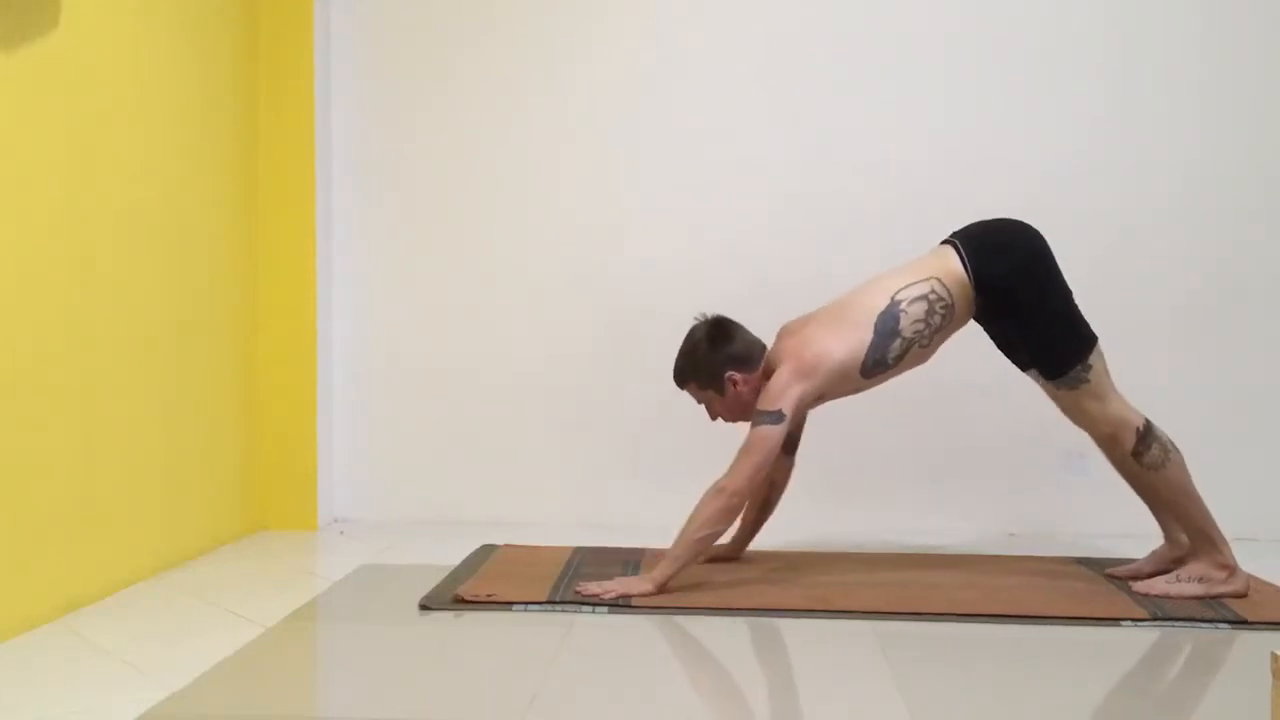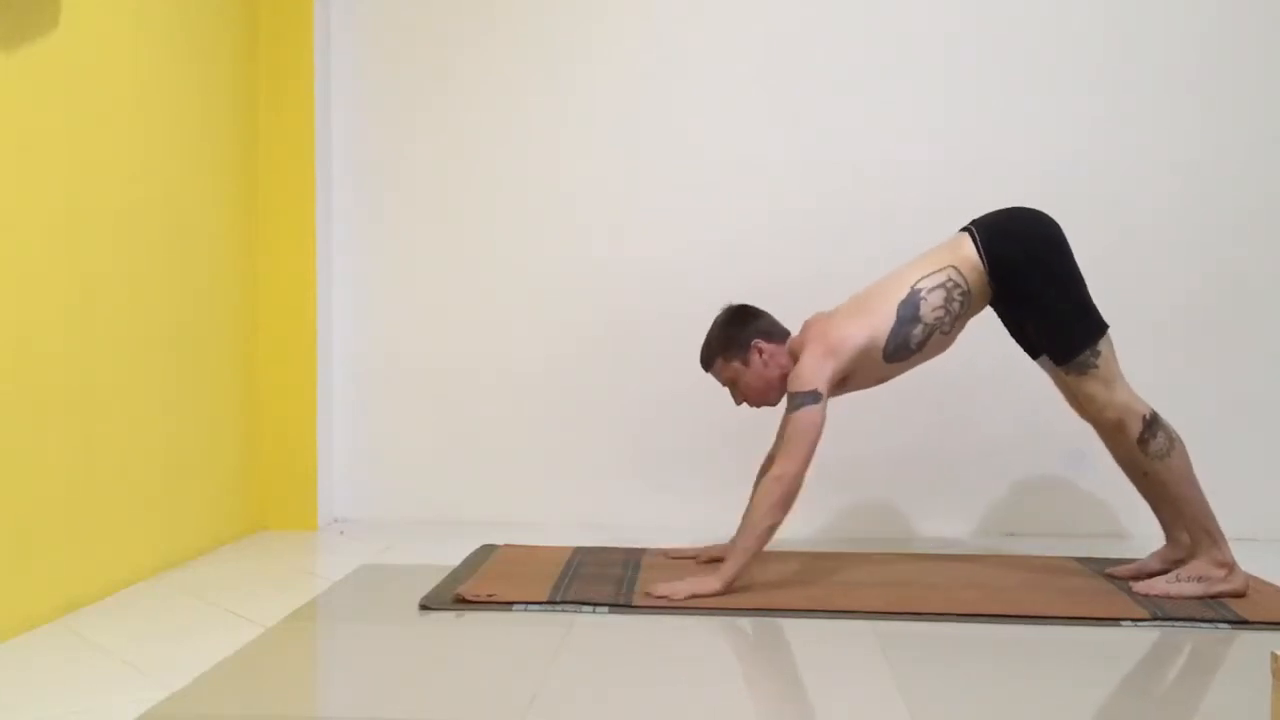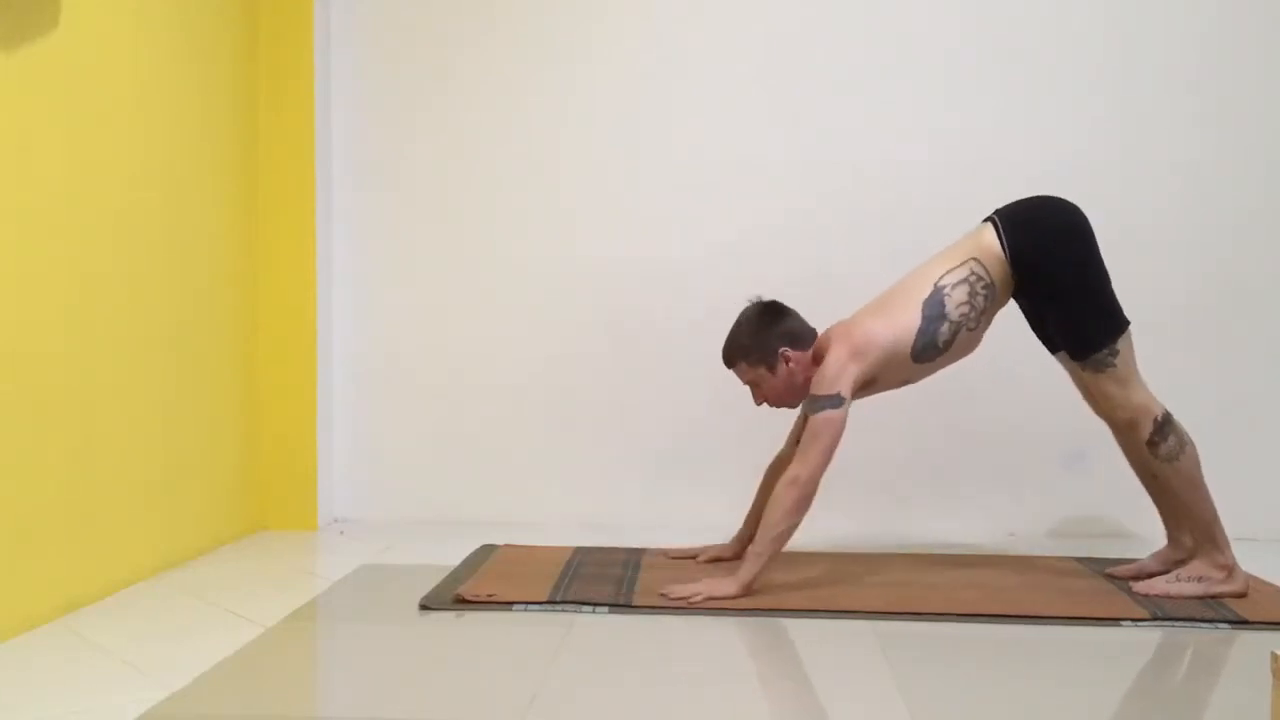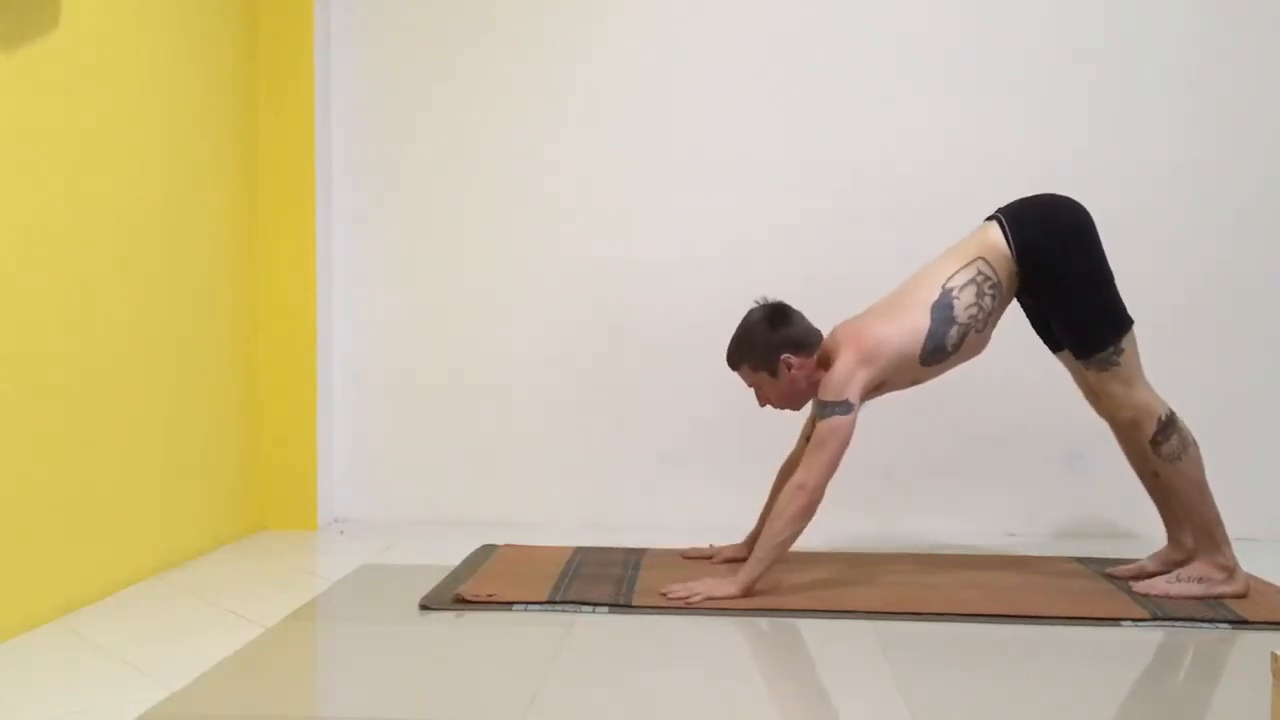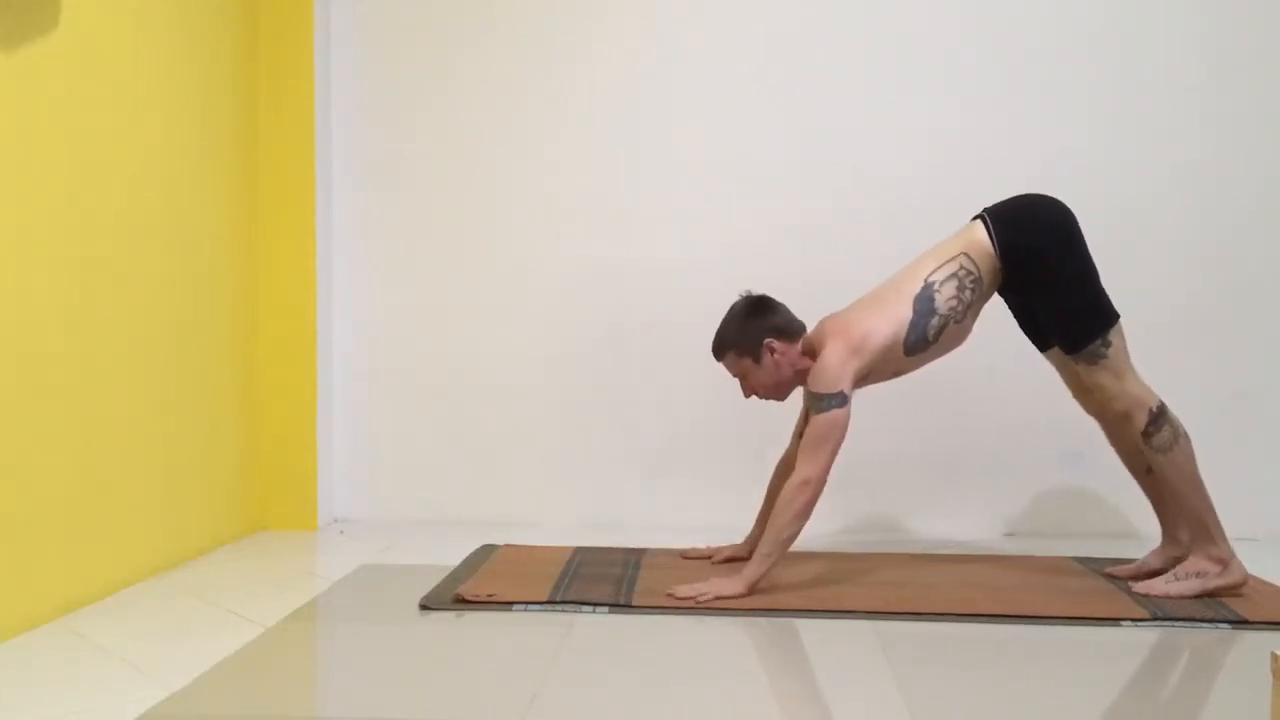
dt=0.5s
person 1, frame 1
left shoulder: (791, 377)
right shoulder: (787, 343)
left elbow: (731, 490)
right elbow: (777, 465)
left wrist: (654, 577)
right wrist: (737, 546)
left hip: (1000, 263)
right hip: (983, 268)
left knee: (1106, 415)
right knee: (1090, 414)
left ankle: (1217, 561)
right ankle: (1179, 543)
person 1, frame 2
left shoulder: (813, 362)
right shoulder: (813, 336)
left elbow: (784, 478)
right elbow: (779, 461)
left wrist: (723, 576)
right wrist: (736, 544)
left hip: (1013, 249)
right hip: (996, 258)
left knee: (1110, 404)
right knee: (1102, 410)
left ankle: (1215, 559)
right ankle: (1181, 544)
person 1, frame 3
left shoulder: (838, 364)
right shoulder: (829, 358)
left elbow: (802, 481)
right elbow: (786, 460)
left wrist: (741, 578)
right wrist: (741, 541)
left hip: (1040, 240)
right hip: (1021, 247)
left knee: (1125, 403)
right knee: (1115, 407)
left ankle: (1217, 561)
right ankle: (1183, 544)
person 1, frame 4
left shoulder: (847, 368)
right shoulder: (833, 355)
left elbow: (807, 487)
right elbow: (798, 462)
left wrist: (742, 580)
right wrist: (750, 544)
left hip: (1045, 237)
right hip: (1023, 245)
left knee: (1129, 402)
right knee: (1114, 404)
left ankle: (1218, 562)
right ankle: (1183, 544)
person 1, frame 5
left shoulder: (834, 359)
right shoulder: (822, 351)
left elbow: (808, 479)
right elbow: (793, 458)
left wrist: (747, 578)
right wrist: (752, 543)
left hip: (1029, 235)
right hip: (1010, 247)
left knee: (1120, 397)
right knee: (1100, 400)
left ankle: (1215, 556)
right ankle: (1178, 540)
